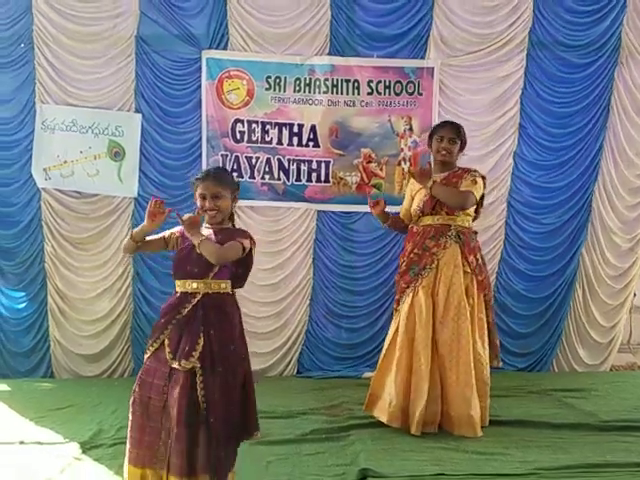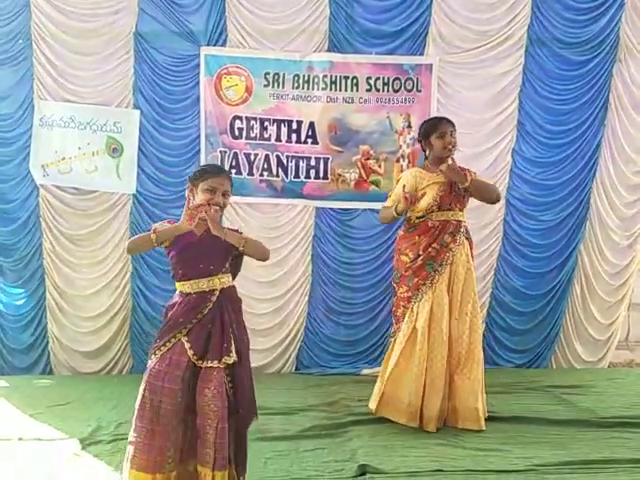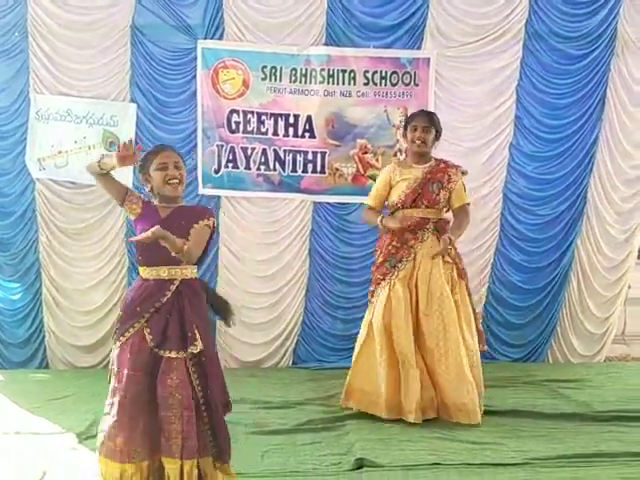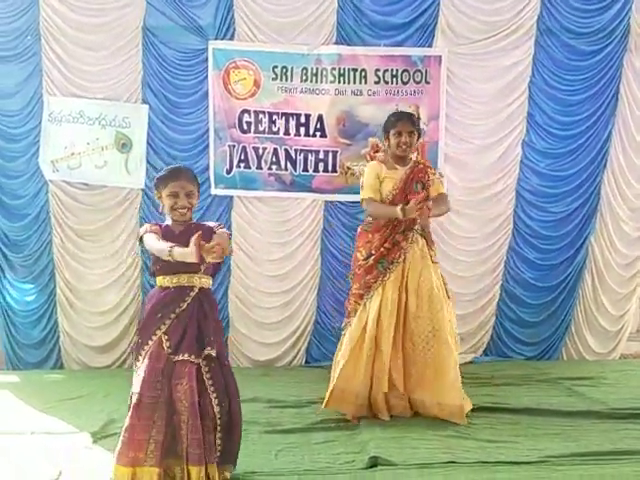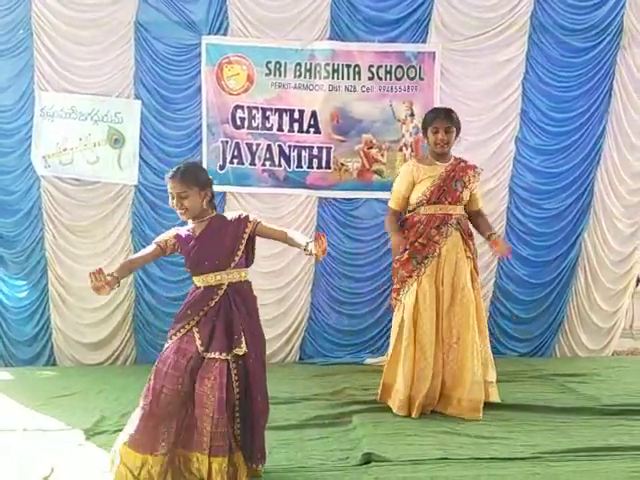
dt=1s
person 1, frame 1
left shoulder: (239, 238)
right shoulder: (182, 234)
left elbow: (218, 256)
right elbow: (129, 248)
left wrist: (196, 234)
right wrist: (149, 225)
left hip: (215, 325)
right hip: (178, 323)
left knee: (202, 405)
right knee: (154, 397)
person 1, frame 2
left shoulder: (231, 235)
right shoulder: (174, 230)
left elbow: (264, 254)
right elbow: (131, 247)
left wrist: (221, 231)
right wrist: (181, 226)
left hip: (221, 322)
right hip: (184, 319)
left knee: (216, 402)
right knee: (164, 397)
person 1, frame 3
left shoulder: (200, 215)
right shoulder: (140, 208)
left elbow: (191, 254)
right elbow: (94, 169)
left wrist: (162, 235)
right wrist: (116, 161)
left hip: (182, 307)
right hip: (142, 306)
left knee: (181, 390)
right knee: (131, 390)
person 1, frame 4
left shoulder: (211, 230)
right shoulder: (153, 230)
left elbow: (222, 246)
right elbow: (159, 248)
left wrist: (212, 251)
right wrist: (188, 253)
left hip: (199, 317)
right hip: (161, 317)
left knee: (208, 393)
right knee: (152, 393)
person 1, frame 5
left shoulder: (237, 224)
right shoulder: (177, 237)
left elbow: (284, 233)
right elbow: (136, 260)
left wrist: (308, 244)
right wrist: (110, 279)
left hip: (236, 313)
right hip: (198, 313)
left knee: (225, 387)
right knee: (170, 380)
person 2, frame 1
left shoulder: (471, 177)
right shoulder: (416, 182)
left elbow: (463, 202)
right elbow: (404, 224)
left wrist: (431, 184)
right wrist: (383, 216)
left hip: (458, 262)
right hip: (420, 261)
left knee: (457, 330)
right knee: (417, 330)
left ankle: (457, 409)
right ankle: (418, 407)
person 2, frame 2
left shoulder: (464, 173)
right shoulder: (413, 176)
left elbow: (495, 196)
right elbow: (384, 215)
left wrist: (461, 179)
right wrist: (402, 208)
left hip: (456, 257)
right hip: (421, 256)
left knee: (458, 327)
right knee: (421, 325)
left ankle: (454, 403)
right ankle: (414, 403)
person 2, frame 3
left shoulder: (449, 172)
right shoulder: (392, 171)
left elbow: (463, 213)
right elbow: (369, 210)
left wrist: (449, 237)
right wrist: (387, 222)
left hip: (435, 256)
right hip: (397, 254)
left knee: (443, 326)
right knee: (386, 320)
left ankle: (451, 400)
right ankle: (387, 397)
person 2, frame 4
left shoulder: (426, 172)
right shoulder: (375, 169)
left elbow: (443, 204)
right elbow: (369, 207)
left wrist: (425, 212)
right wrist: (403, 211)
left hip: (417, 255)
right hip: (378, 256)
left knee: (430, 322)
right knee: (373, 324)
left ankle: (428, 396)
right ankle: (361, 398)
person 2, frame 5
left shoulder: (467, 171)
right shoulder: (412, 169)
left elbow: (475, 212)
right elbow: (393, 214)
left wrist: (492, 237)
right wrist: (395, 240)
left hip: (457, 254)
right hip: (419, 254)
left knee: (458, 321)
right knee: (418, 321)
left ankle: (455, 393)
right ankle: (412, 394)
